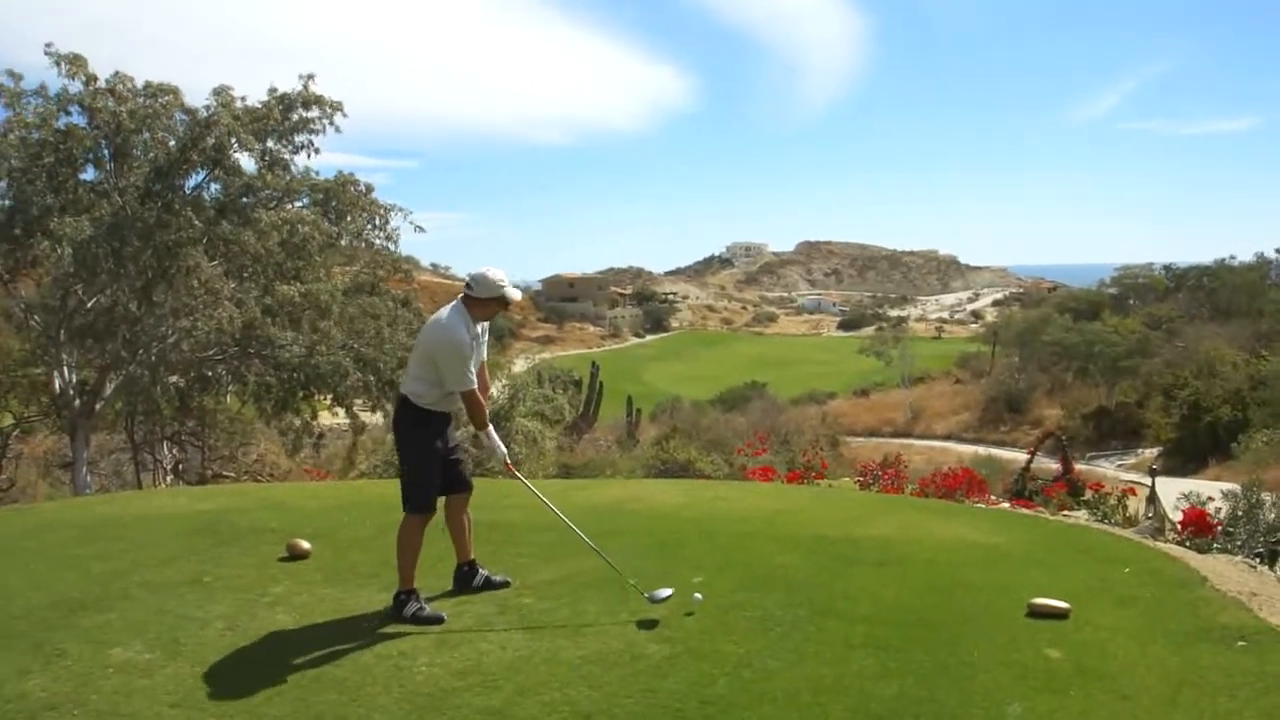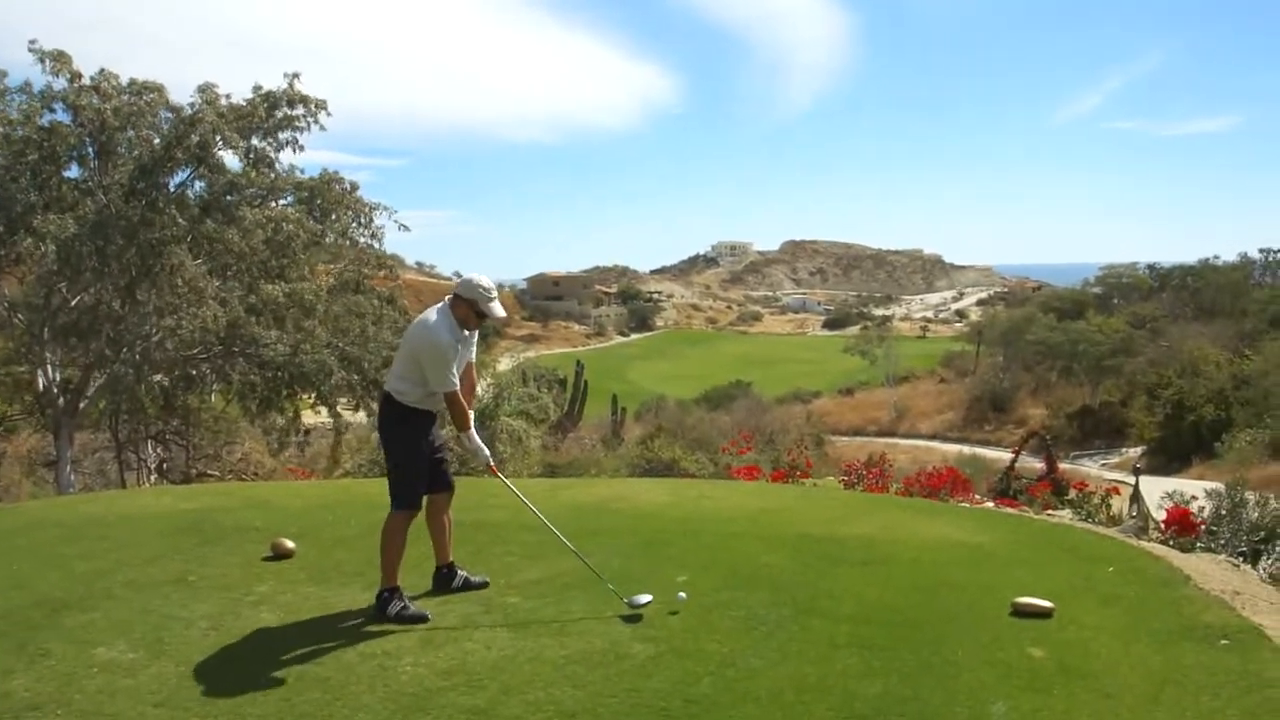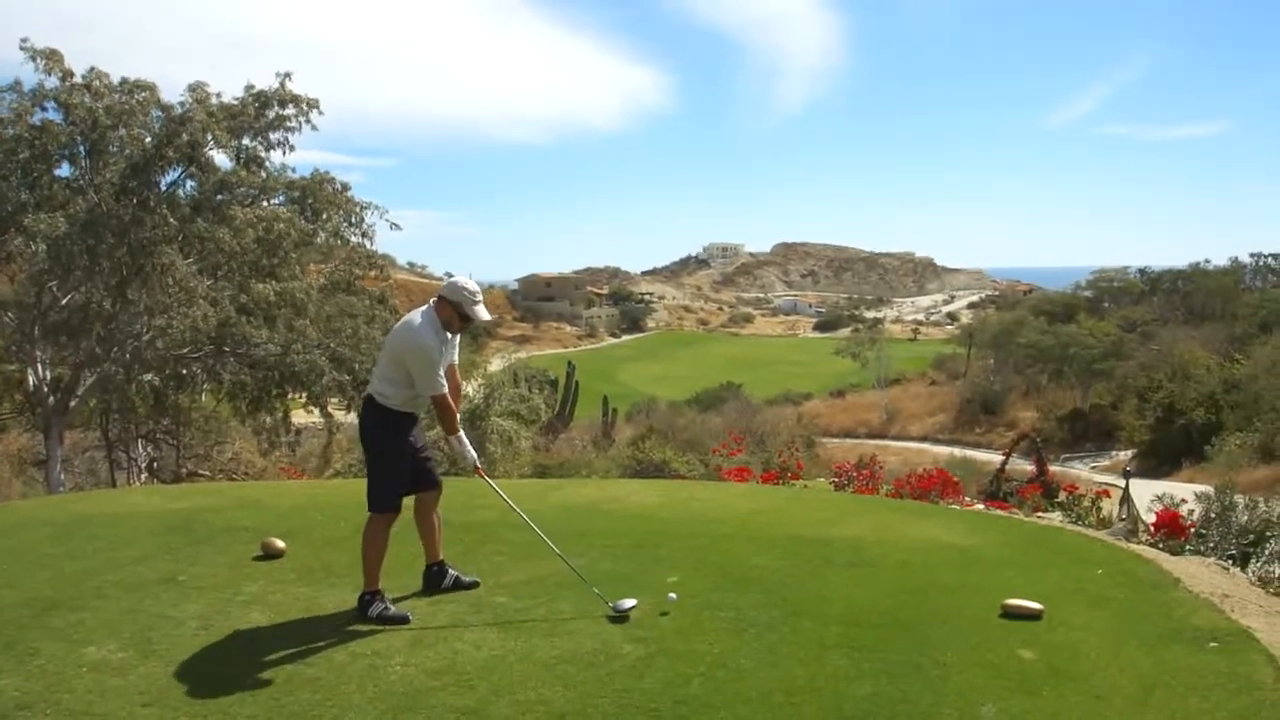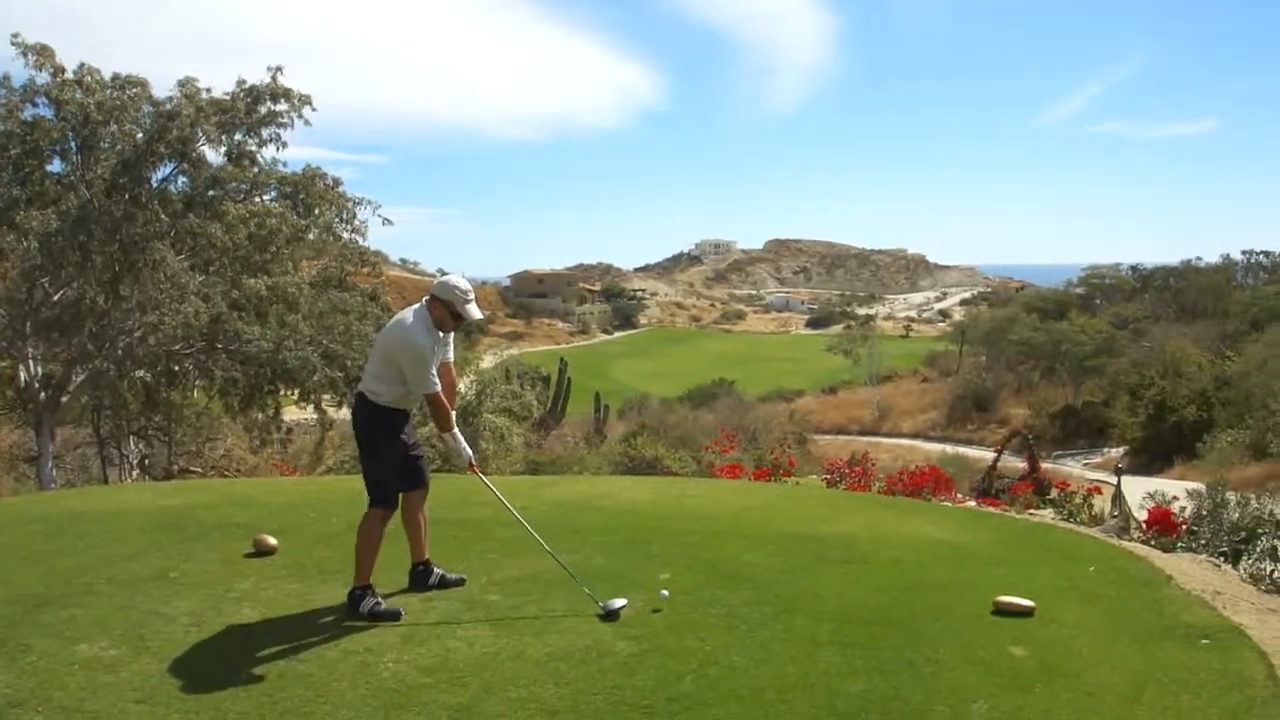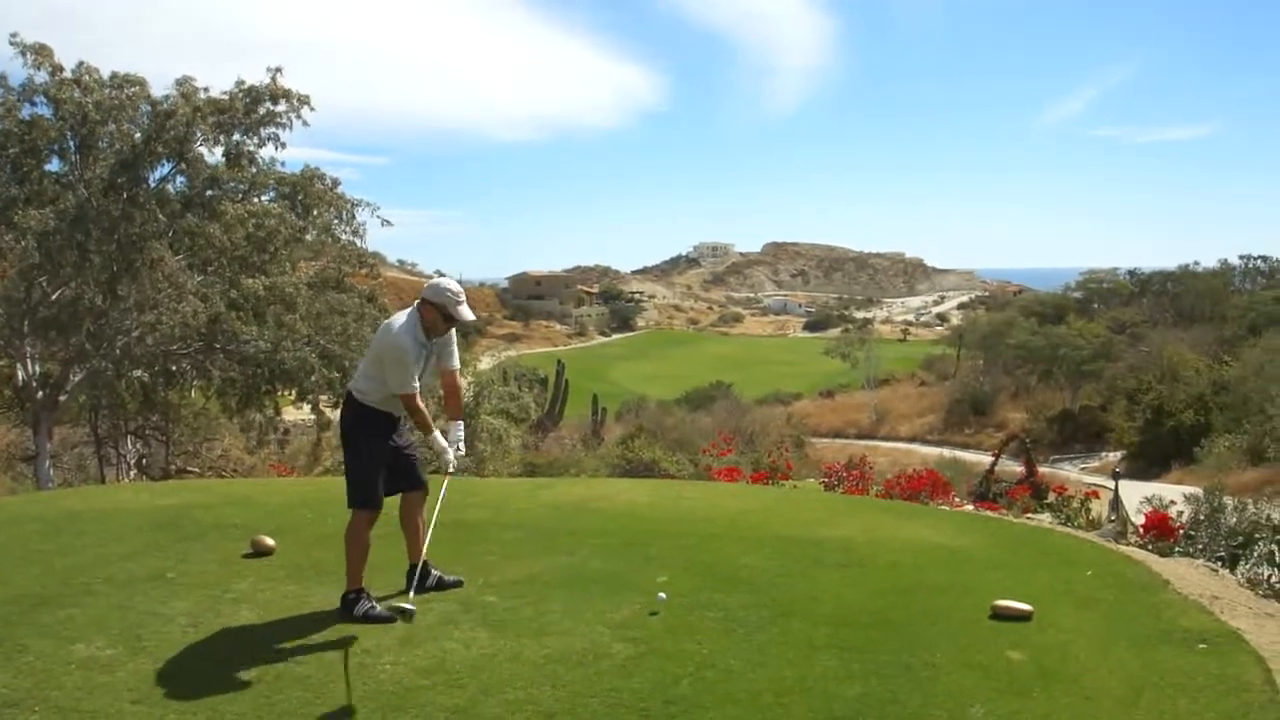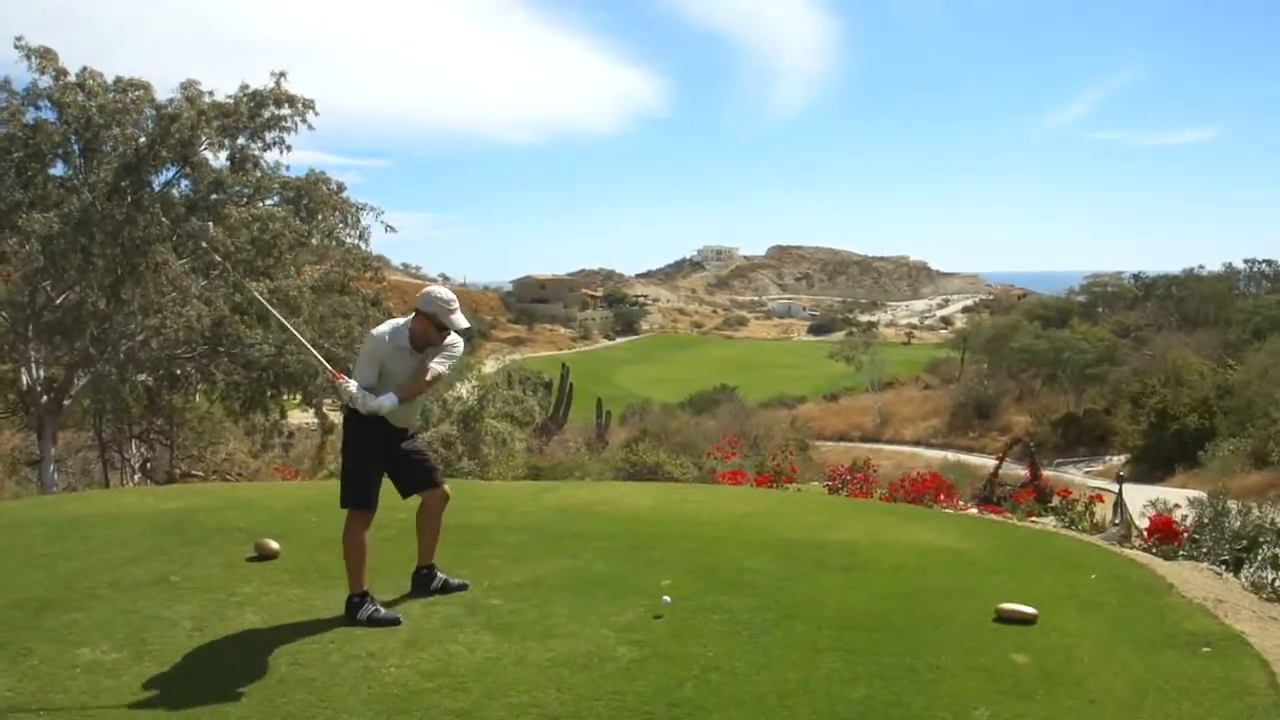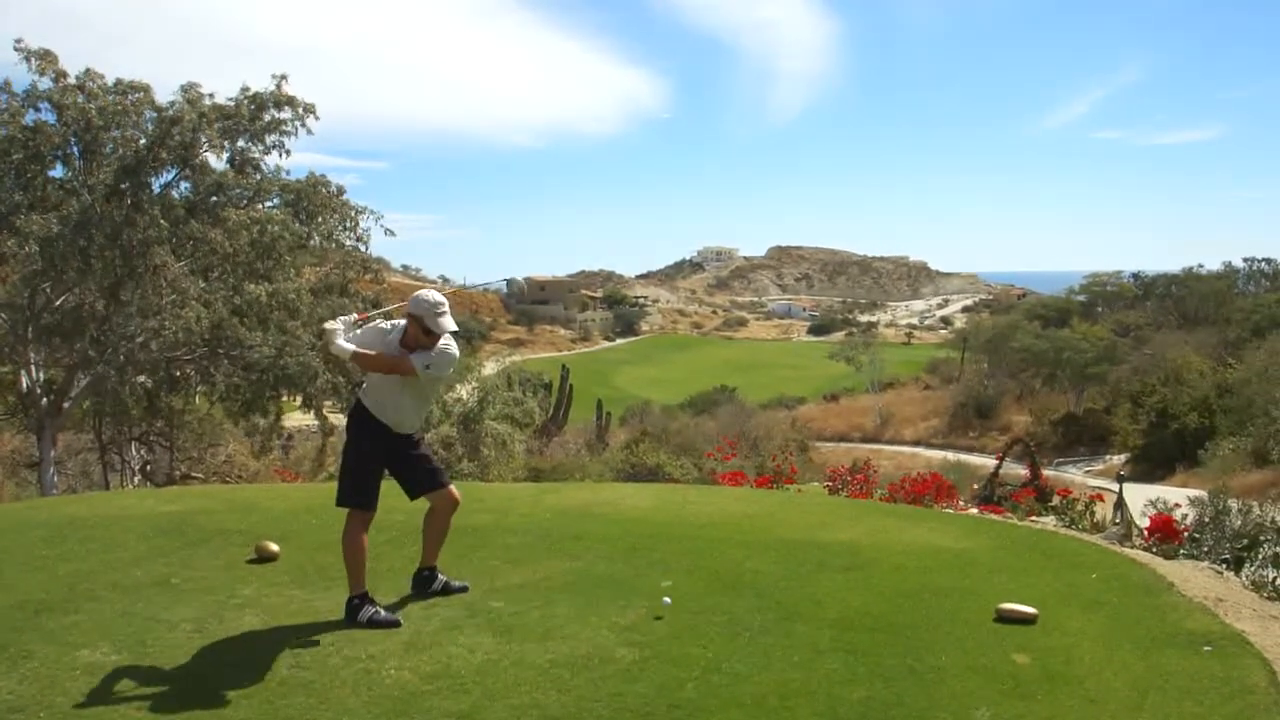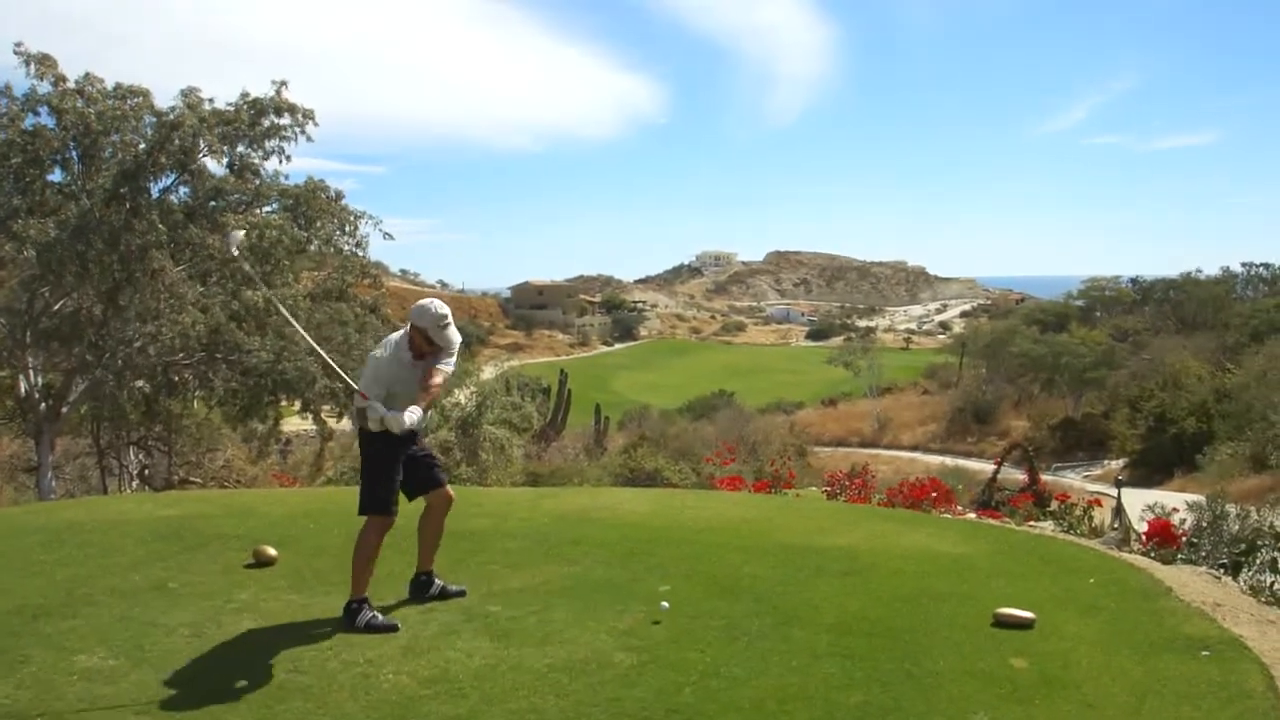
dt=0.3s
person 1, frame 1
left shoulder: (476, 322)
right shoulder: (451, 334)
left elbow: (481, 375)
right elbow: (469, 396)
left wrist: (485, 426)
right wrist: (491, 438)
left hip: (440, 417)
right hip: (418, 419)
left knee: (459, 493)
right knee: (420, 510)
left ankle: (467, 571)
right ankle: (405, 596)
person 1, frame 2
left shoulder: (465, 323)
right shoulder: (436, 335)
left elbow: (468, 374)
right elbow: (452, 396)
left wrist: (469, 424)
right wrist: (472, 440)
left hip: (425, 416)
right hip: (403, 417)
left knee: (442, 493)
right knee: (406, 506)
left ankle: (446, 572)
right ankle: (388, 593)
person 1, frame 3
left shoulder: (447, 325)
right shoulder: (421, 339)
left elbow: (452, 378)
right elbow: (440, 400)
left wrist: (455, 429)
right wrist: (461, 443)
left hip: (405, 418)
right hip: (384, 419)
left knee: (429, 491)
right knee: (385, 510)
left ankle: (436, 571)
right ankle: (370, 596)
person 1, frame 4
left shoulder: (439, 324)
right shoulder: (415, 339)
left elbow: (448, 376)
right elbow: (435, 399)
left wrist: (452, 428)
right wrist: (457, 442)
left hip: (396, 414)
right hip: (376, 416)
left knee: (416, 490)
right knee: (383, 505)
left ankle: (422, 570)
right ankle: (361, 590)
person 1, frame 5
left shoulder: (441, 331)
right shoulder: (400, 340)
left elbow: (451, 383)
right elbow: (411, 402)
left wrist: (456, 432)
right wrist: (438, 444)
left hip: (392, 419)
right hip: (365, 418)
left knee: (416, 492)
right knee: (367, 508)
left ankle: (419, 572)
right ankle: (353, 596)
person 1, frame 6
left shoulder: (452, 346)
right shoulder: (382, 338)
left elbow: (422, 383)
right elbow: (354, 386)
left wrist: (384, 402)
right wrist: (358, 394)
left hip: (402, 429)
right hip: (365, 425)
left knee: (438, 495)
right knee: (361, 511)
left ankle: (425, 574)
right ankle: (358, 599)
person 1, frame 7
left shoulder: (447, 352)
right shoulder: (382, 331)
left elbow: (386, 365)
right elbow: (336, 345)
left wrist: (345, 348)
right wrist: (339, 330)
left hip: (408, 435)
right hip: (368, 425)
left knee: (447, 500)
right knee: (361, 512)
left ankle: (426, 575)
right ankle: (358, 601)
person 1, frame 8
left shoulder: (448, 344)
right shoulder: (384, 358)
left elbow: (434, 384)
right elbow: (363, 408)
left wrist: (410, 414)
right wrist: (377, 417)
left hip: (409, 434)
right hip: (382, 437)
left knee: (442, 498)
right knee: (381, 516)
left ankle: (424, 580)
right ankle: (357, 603)
